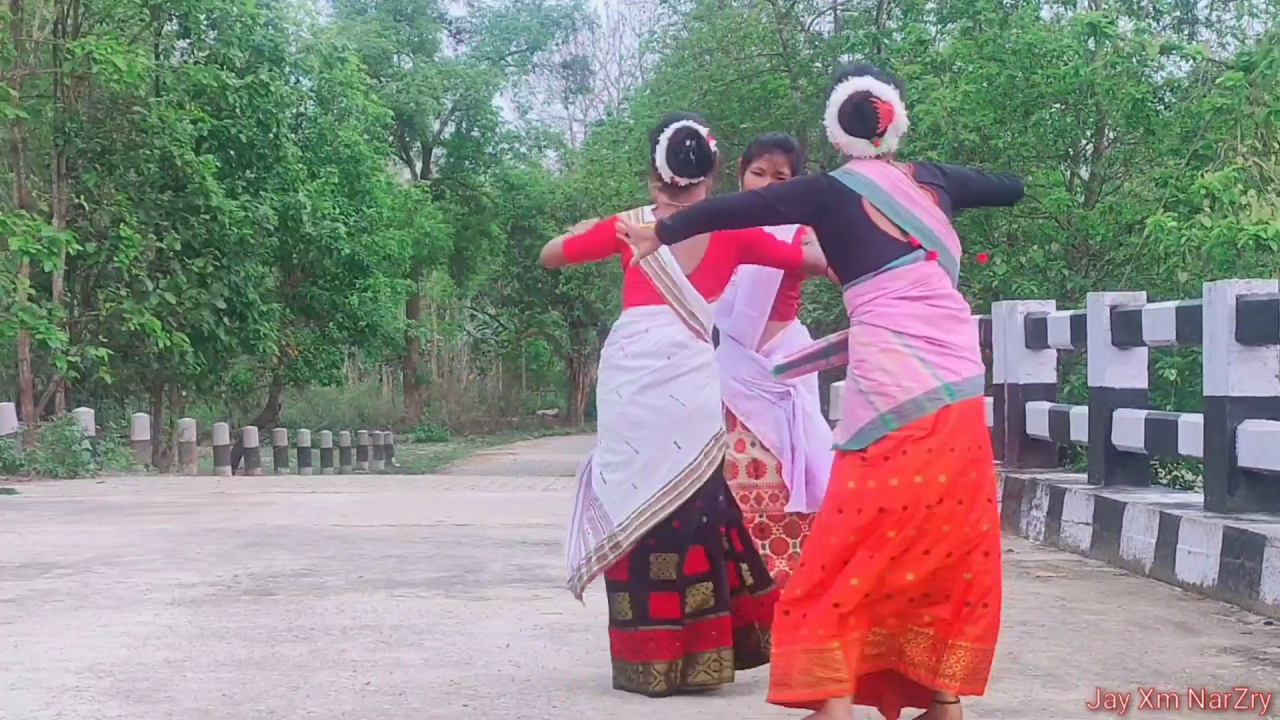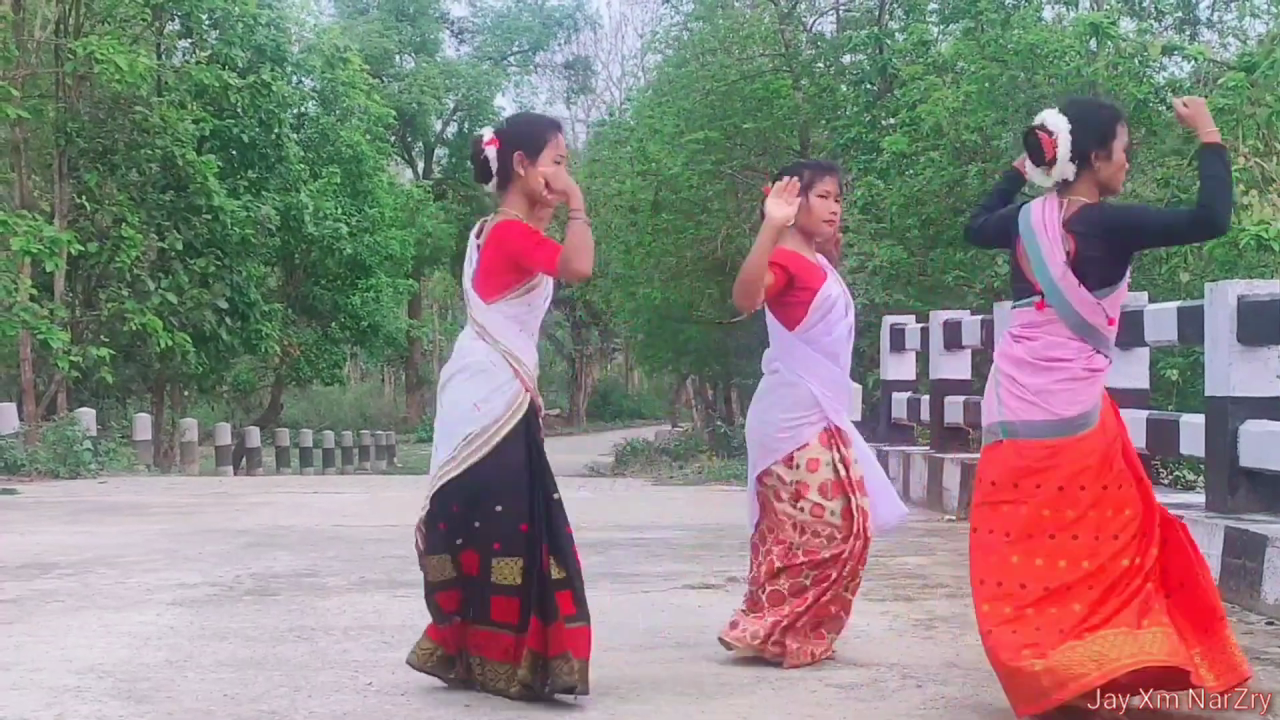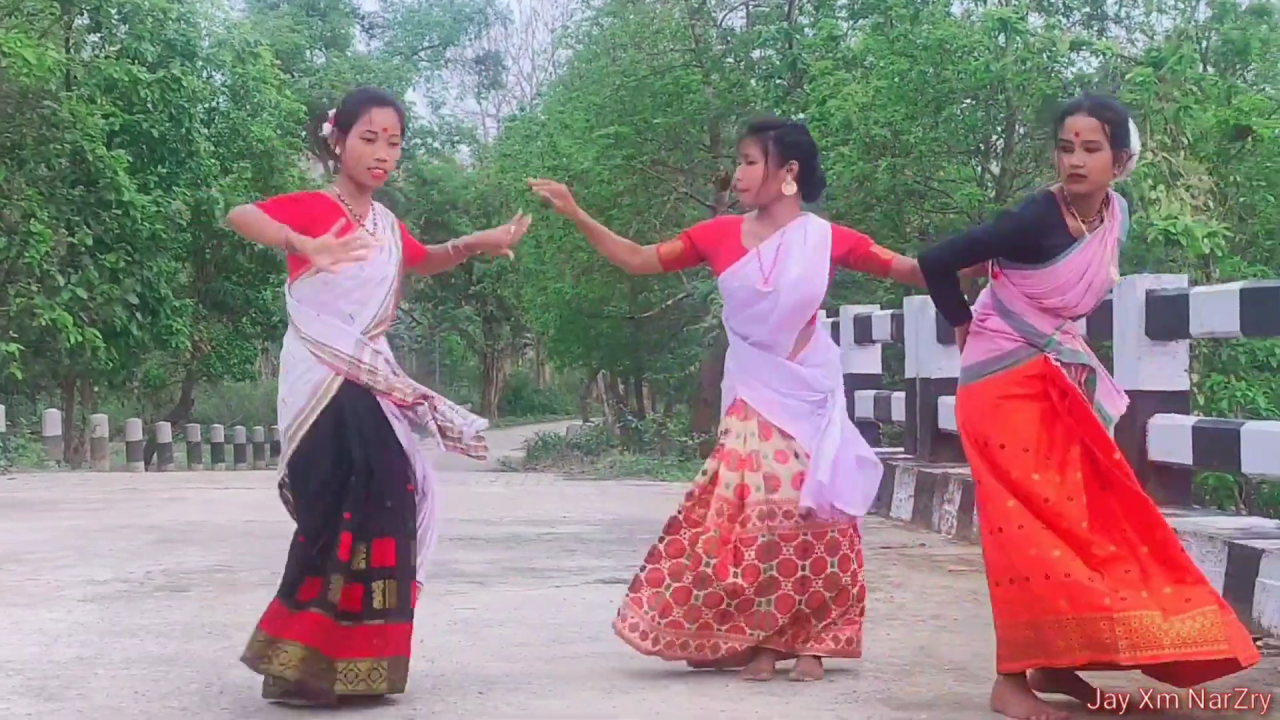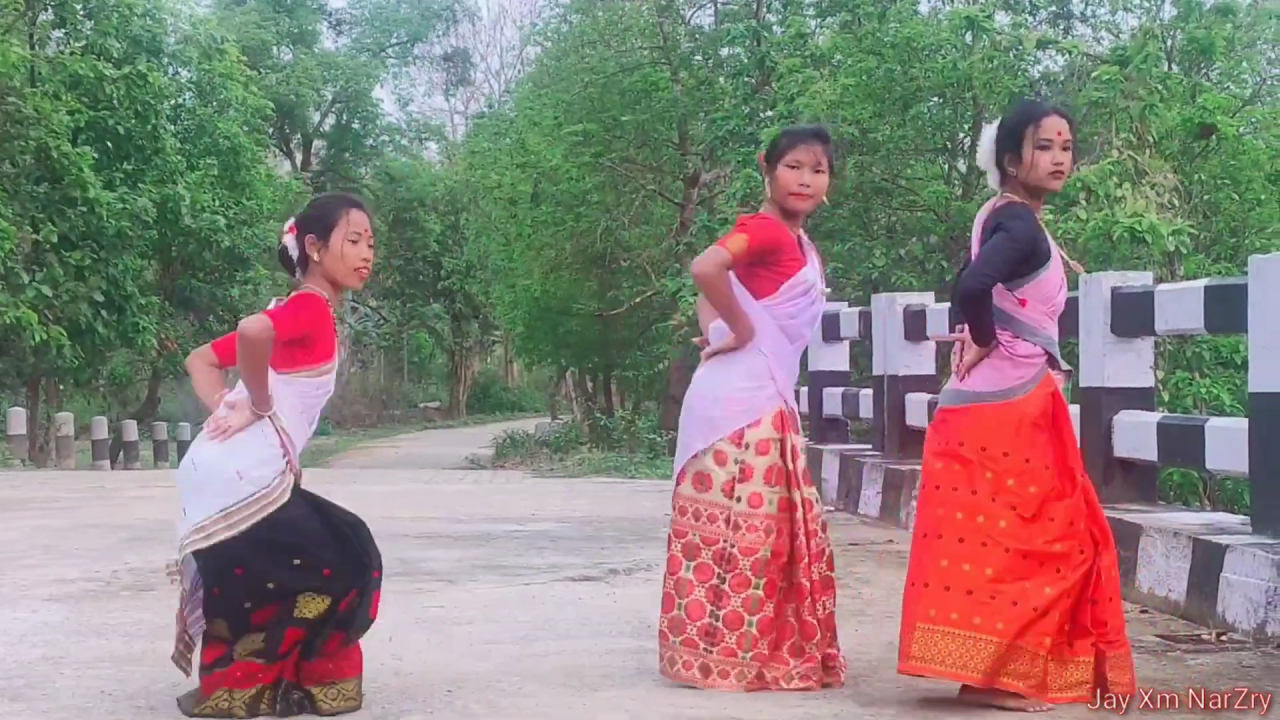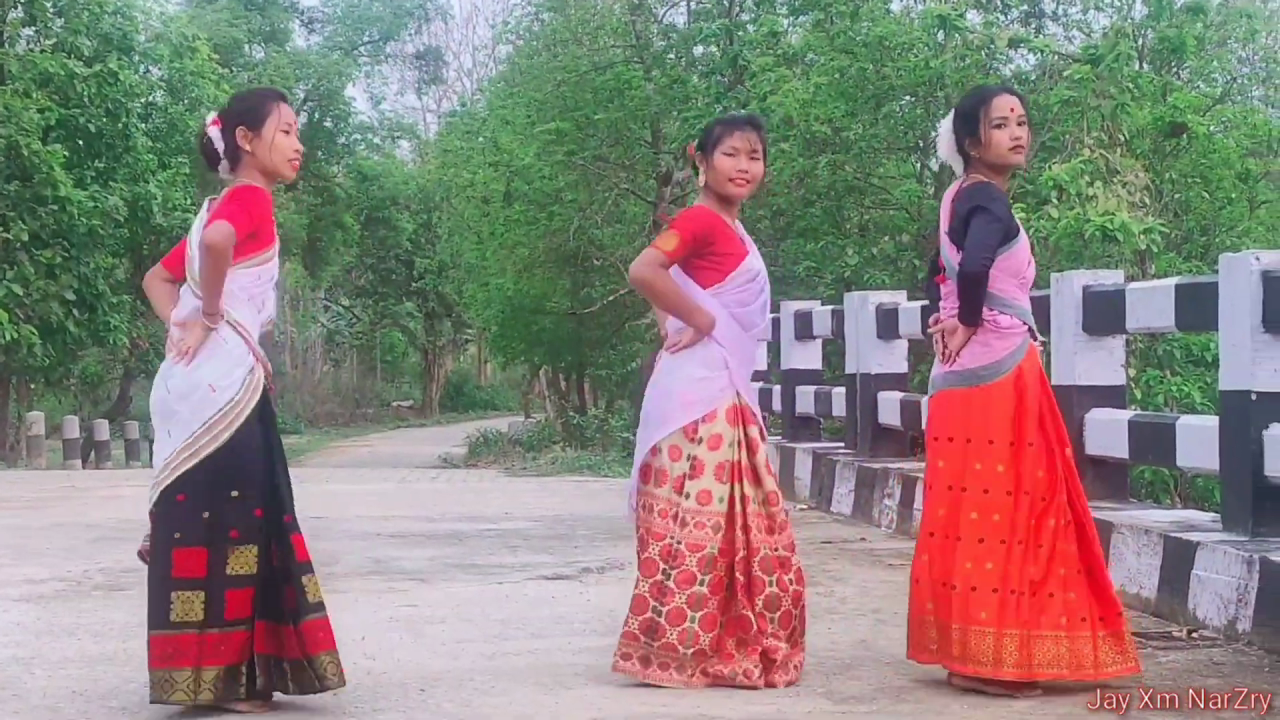
dt=1s
person 1, frame 1
left shoulder: (832, 191)
right shoulder: (932, 179)
left elbow: (744, 206)
right elbow: (1011, 187)
left wrist: (659, 229)
left hip: (896, 393)
right hip: (959, 387)
left knee: (856, 549)
right knee: (949, 550)
person 1, frame 2
left shoulder: (1024, 216)
right shoulder: (1118, 220)
left elbow: (977, 229)
right elbow: (1212, 221)
left wrist: (1019, 172)
right wrist: (1210, 142)
left hip: (1017, 411)
right hip: (1077, 414)
left knee: (1022, 557)
right knee: (1123, 537)
person 1, frame 3
left shoulder: (1117, 213)
right shoulder: (1036, 217)
right elbow: (936, 261)
right wrist: (965, 324)
left hip: (1061, 381)
right hip: (1005, 383)
left knee: (1088, 512)
right knee: (1032, 525)
left ankle: (1050, 662)
person 1, frame 4
left shoulder: (1003, 217)
right shoulder: (1018, 223)
left elbow: (964, 286)
right elbow: (976, 286)
left wrist: (976, 338)
right wrist: (984, 343)
left hip: (1008, 399)
right hip: (1010, 400)
left knee: (1046, 533)
right knee: (1015, 538)
left ankle: (1009, 664)
right ankle: (984, 671)
person 1, frame 5
left shoulder: (963, 198)
right shoulder: (989, 199)
left elbow: (946, 272)
right elbow: (974, 267)
right wrist: (970, 325)
left hip: (973, 377)
right hip: (995, 375)
left knee: (989, 509)
right knee: (1002, 506)
left ankle: (976, 655)
right ankle: (978, 663)
person 2, frame 1
left shoulder: (628, 224)
right shoulder: (732, 229)
left elbow: (551, 255)
right elbow: (813, 262)
left wrist: (586, 233)
left hip: (628, 380)
right hip: (689, 385)
left knee: (638, 511)
right knee: (696, 512)
left ankle: (648, 658)
right ankle: (699, 654)
person 2, frame 2
left shoulder: (501, 230)
right shoulder: (513, 230)
right elbow: (576, 266)
left wrist: (567, 209)
right wrist: (577, 210)
left hip: (505, 393)
right hip: (491, 394)
left knee: (499, 518)
right knee: (502, 518)
right ankle: (512, 660)
person 2, frame 3
left shoulder: (384, 221)
right shoulder: (314, 206)
left elbow: (422, 258)
right elbow: (241, 217)
left wrist: (484, 242)
right wrist: (306, 246)
left hip: (367, 386)
right hip: (321, 386)
left knee: (382, 513)
right knee: (336, 516)
left ankle: (356, 662)
right ankle: (308, 657)
person 2, frame 4
left shoulder: (289, 316)
right shoulder: (311, 309)
left elbow: (200, 359)
right elbow: (252, 331)
left wrist: (225, 413)
right wrist: (258, 407)
left hip: (223, 474)
right hip: (247, 482)
right knee: (329, 572)
person 2, frame 5
left shoulder: (223, 206)
right shoulder: (250, 197)
left elbow: (157, 279)
right elbow: (217, 241)
left wrist: (185, 327)
right wrist: (209, 317)
left hip: (204, 385)
right hip: (222, 385)
left knee: (244, 520)
right knee: (224, 523)
left ankle: (228, 676)
right ankle: (210, 681)
person 3, frame 1
left shoulder: (795, 237)
left hip: (779, 379)
right hip: (731, 374)
left knee: (789, 495)
right knee: (737, 496)
left ankle: (793, 580)
person 3, frame 2
left shoulder: (818, 264)
right shoulder: (785, 258)
right elbow: (743, 297)
left wrist: (817, 241)
right wrist: (771, 227)
left hip: (819, 412)
right hip: (799, 412)
left knee: (845, 523)
right knee: (814, 530)
left ankle: (789, 635)
right ankle: (758, 629)
person 3, frame 3
left shoulder: (829, 238)
right shoulder: (718, 235)
left elbow: (906, 269)
right elbow: (640, 259)
right wrist: (577, 215)
left hip: (812, 392)
right hip: (752, 393)
left knee: (818, 516)
right knee: (735, 510)
left ankle: (804, 639)
right ankle: (743, 638)
person 3, frame 4
left shoulder: (797, 240)
right shoulder: (765, 229)
left elbow: (725, 287)
right elbow: (707, 270)
left wrist: (725, 329)
right wrist: (737, 327)
left hip: (768, 401)
right hip: (741, 401)
left knee: (791, 524)
right knee: (740, 525)
left ankle: (786, 651)
right ankle: (726, 656)
person 3, frame 5
left shoulder: (727, 230)
right shoulder: (701, 220)
left elbow: (675, 296)
right elbow: (642, 270)
left wrist: (683, 328)
right wrist: (700, 322)
left hip: (727, 395)
right hip: (699, 394)
left knee: (749, 525)
right knee: (695, 522)
left ankle: (736, 651)
right ankle: (680, 654)
